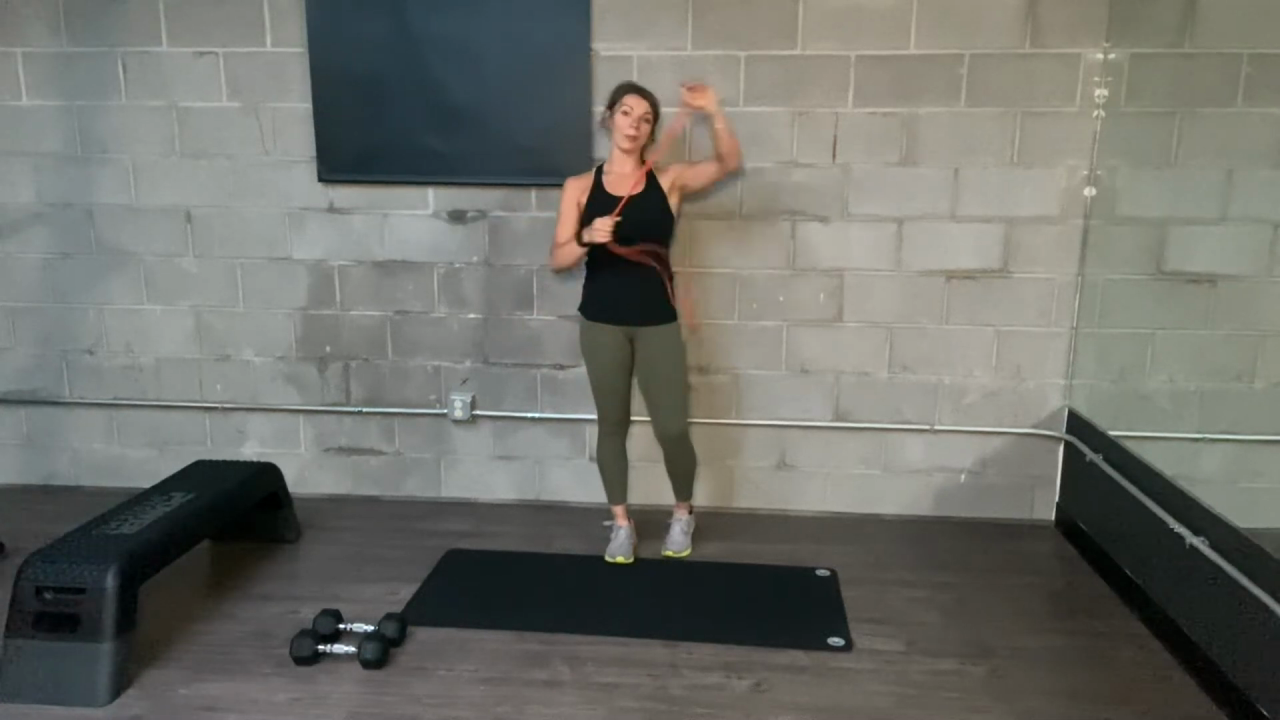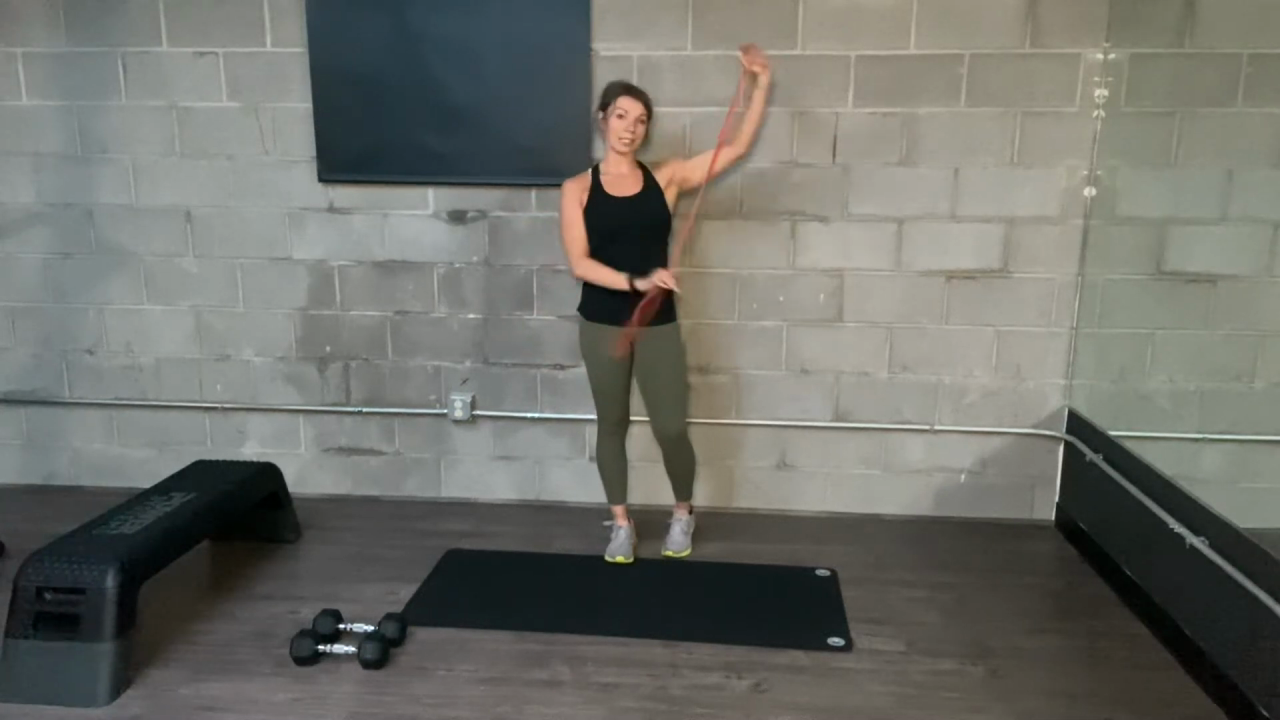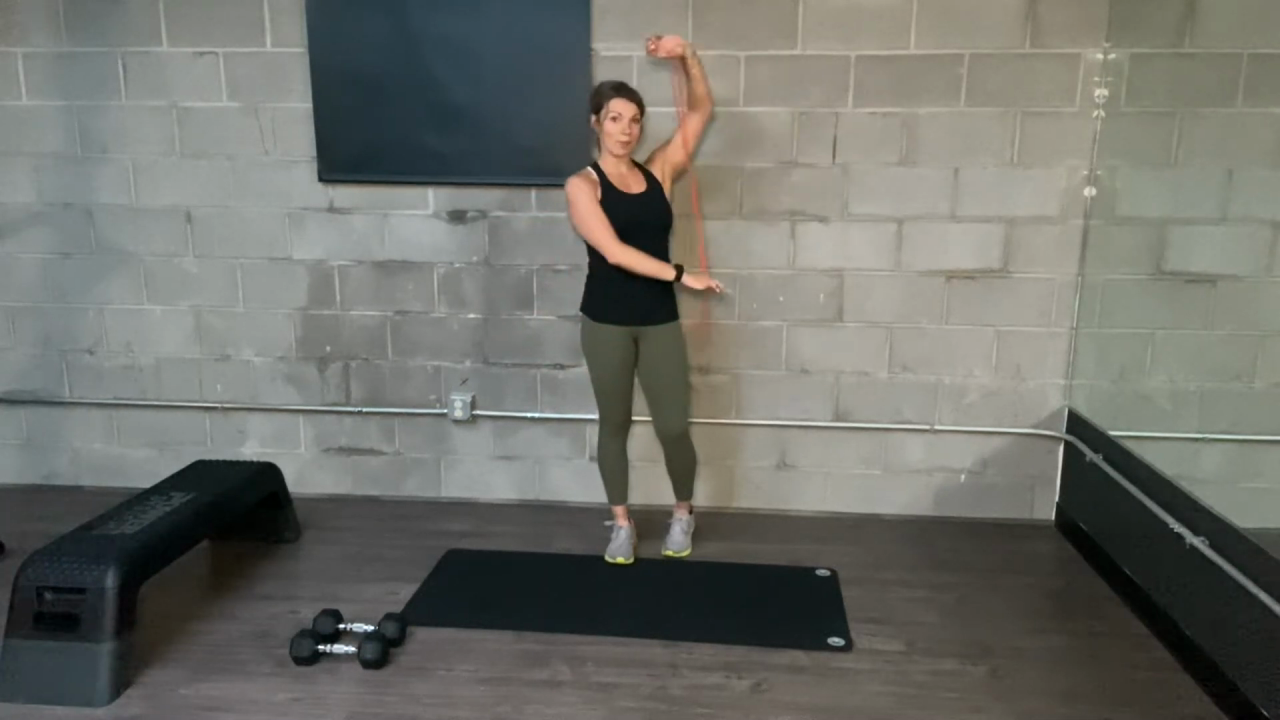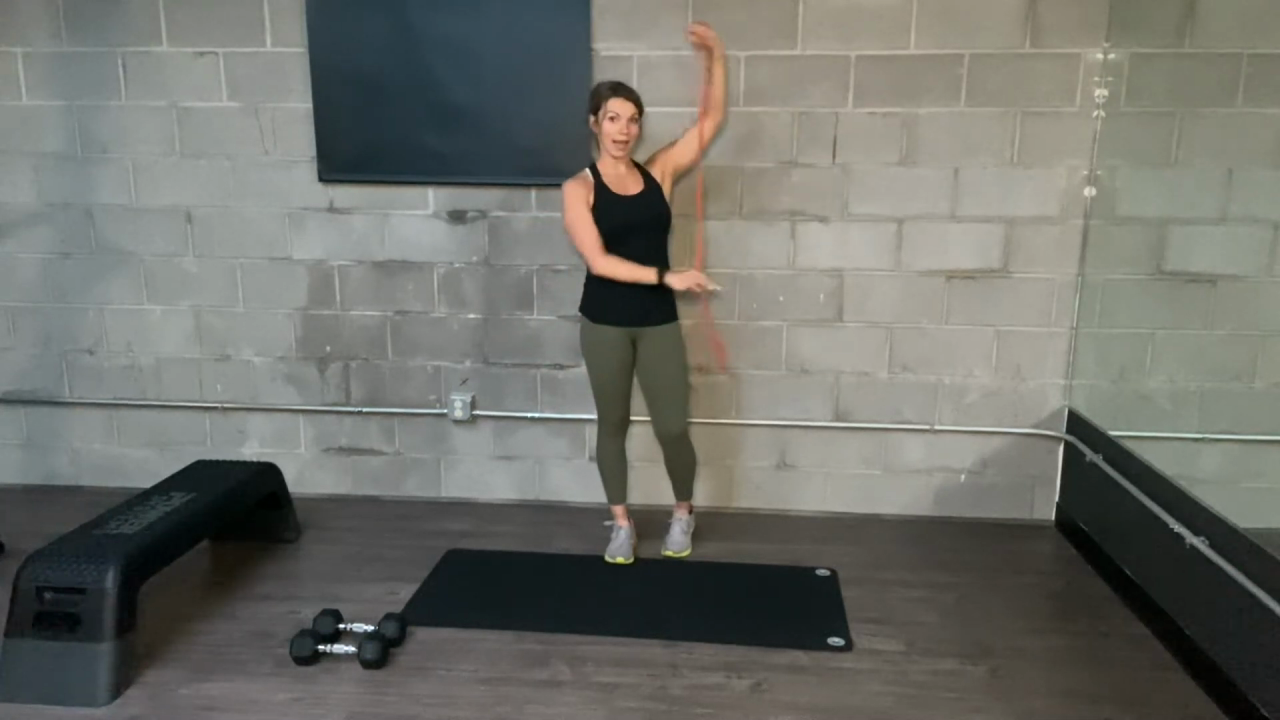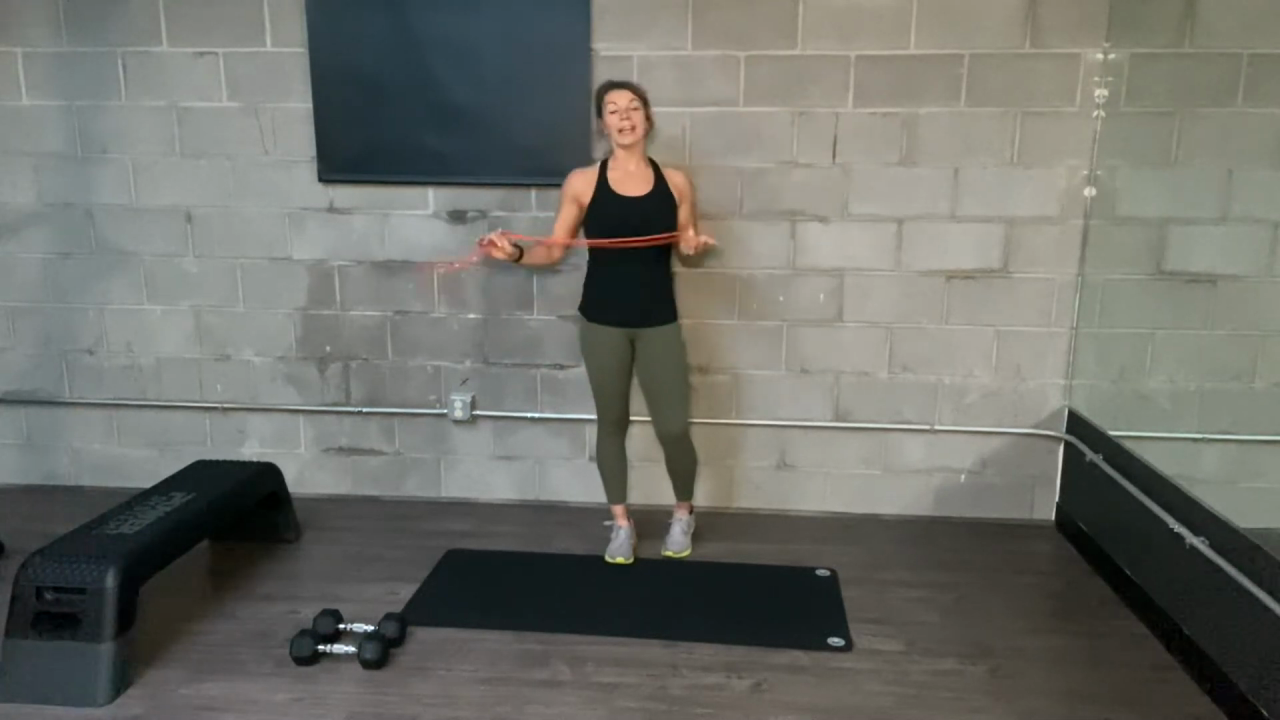
dt=0.5s
person 1, frame 1
left shoulder: (669, 179)
right shoulder: (580, 187)
left elbow: (729, 163)
right elbow: (558, 259)
left wrist: (712, 113)
right wrist: (587, 237)
left hip: (657, 322)
right hip: (602, 322)
left knee: (672, 429)
right knee: (612, 424)
left ankle: (682, 513)
right ankle: (621, 523)
person 1, frame 2
left shoulder: (665, 178)
right shoulder: (578, 188)
left elbow: (737, 147)
right elbow: (579, 263)
left wrist: (760, 84)
right wrist: (636, 281)
left hip: (658, 323)
right hip: (603, 322)
left knee: (671, 428)
right knee: (611, 424)
left ankle: (683, 514)
right ankle: (621, 523)
person 1, frame 3
left shoulder: (659, 171)
right shoulder: (582, 185)
left elbow: (700, 111)
right elbow: (614, 252)
left wrist: (686, 56)
right wrist: (681, 275)
left hip: (659, 320)
right hip: (606, 321)
left knee: (673, 427)
right knee: (614, 424)
left ankle: (682, 513)
right ankle: (622, 522)
person 1, frame 4
left shoulder: (659, 172)
right shoulder: (579, 189)
left elbow: (712, 119)
right elbow: (595, 259)
left wrist: (714, 54)
right wrist: (666, 276)
left hip: (659, 321)
right hip: (605, 322)
left knee: (673, 428)
right knee: (613, 423)
left ankle: (683, 514)
right ankle: (621, 522)
person 1, frame 5
left shoulder: (676, 182)
right shoulder: (583, 182)
left elbow: (686, 245)
right elbow: (553, 249)
left wrist: (693, 244)
right wrist: (514, 251)
left hip: (659, 321)
right hip: (602, 321)
left knee: (674, 428)
right knee: (612, 424)
left ankle: (683, 513)
right ankle: (621, 522)
